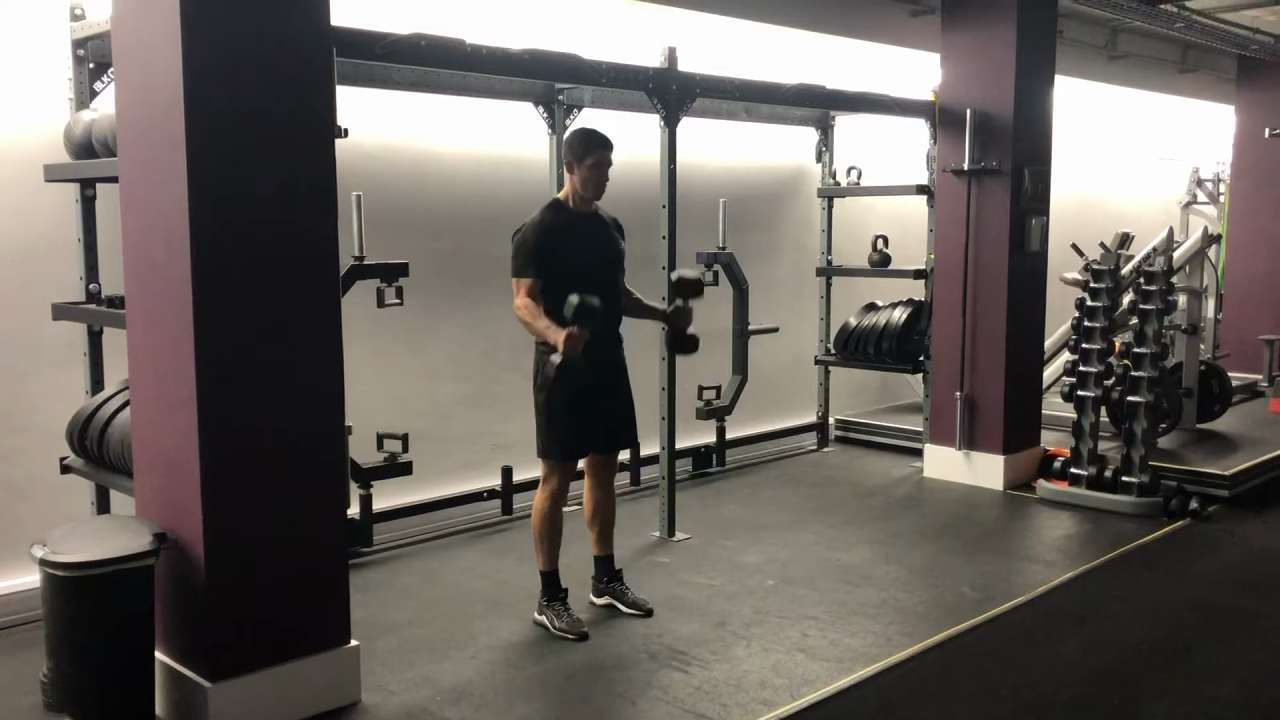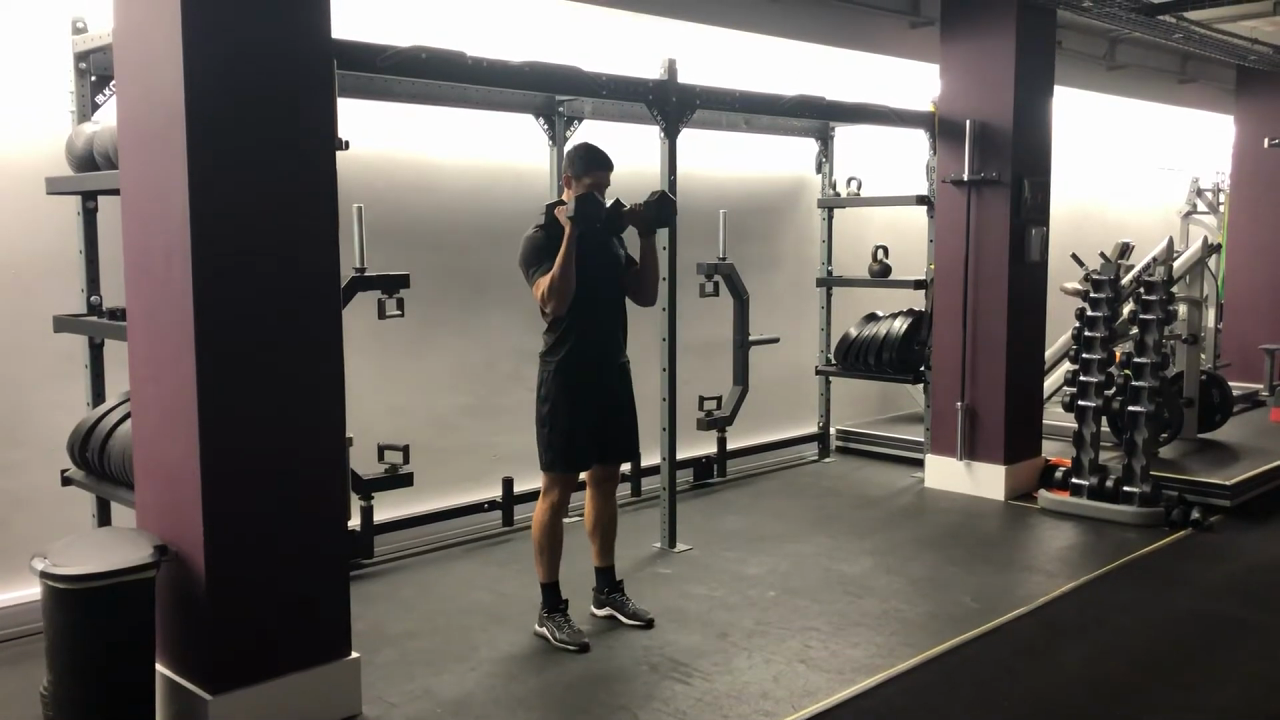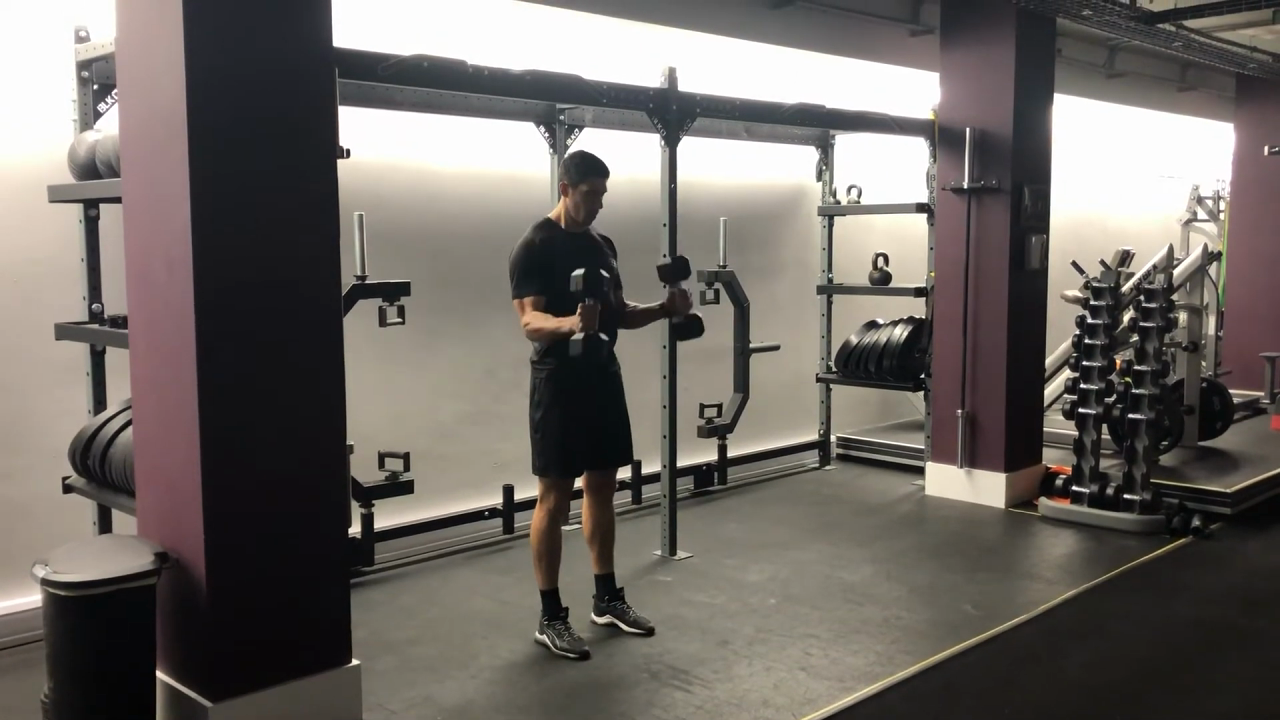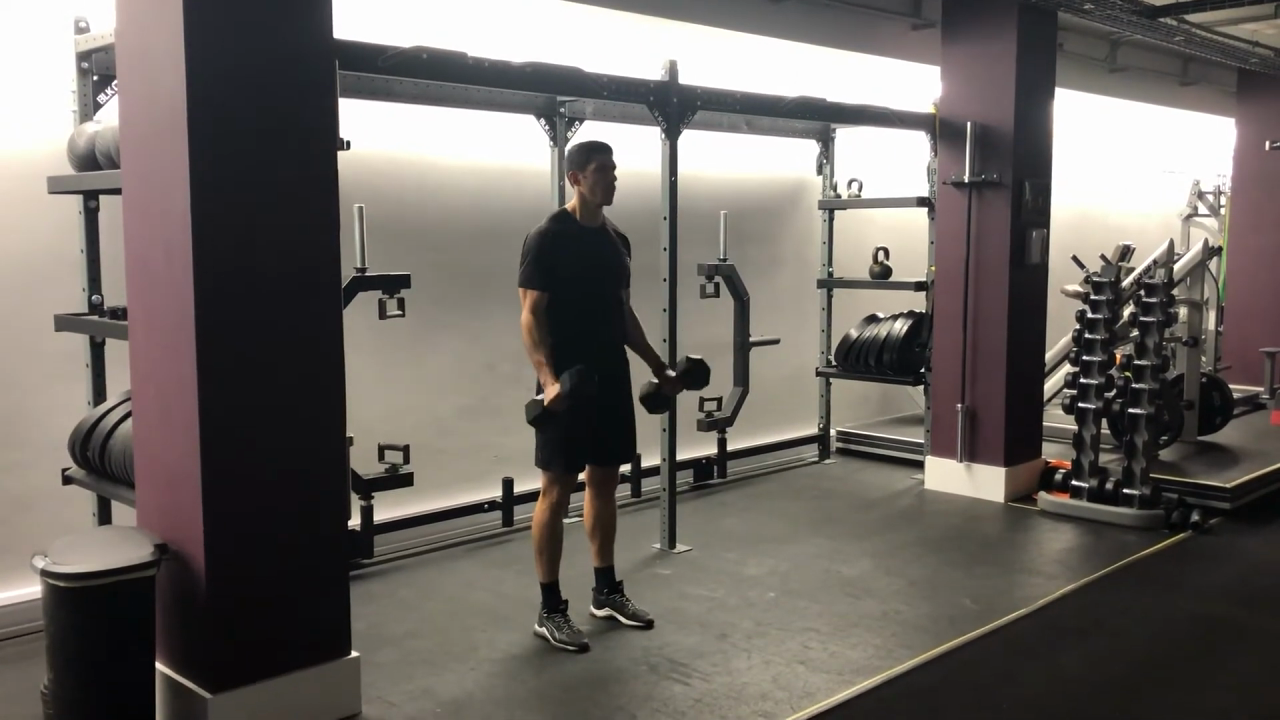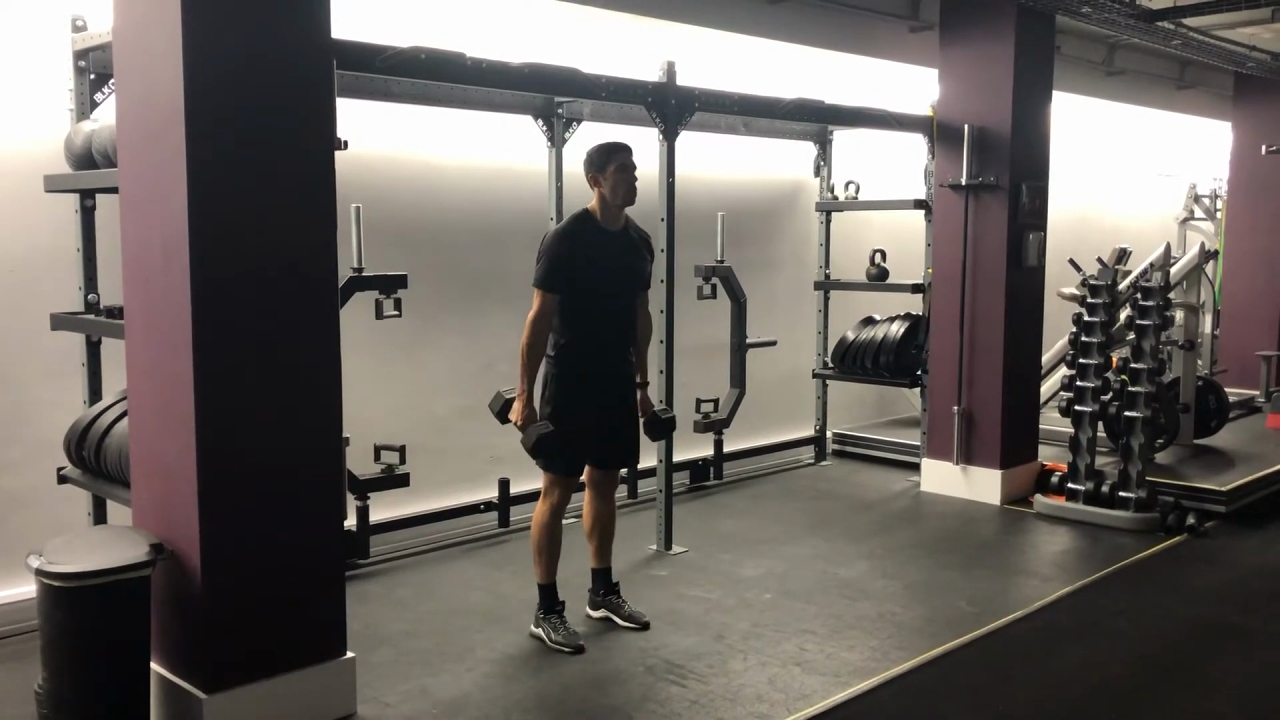
dt=1s
person 1, frame 1
left shoulder: (610, 226)
right shoulder: (541, 228)
right elbow: (523, 302)
left wrist: (662, 314)
right wrist: (556, 336)
left hip: (610, 363)
right hip: (566, 369)
left knee: (604, 471)
right knee: (557, 480)
left ankle: (606, 579)
right ankle: (550, 597)
person 1, frame 2
left shoulder: (609, 235)
right shoulder: (543, 238)
left elbow: (646, 295)
right elbow: (554, 302)
left wrist: (646, 237)
right wrist: (569, 234)
left hip: (612, 372)
right hip: (567, 377)
left knee: (605, 481)
right knee: (557, 491)
left ankle: (607, 590)
right ankle: (550, 609)
person 1, frame 3
left shoulder: (602, 244)
right shoulder: (535, 246)
left elbow: (618, 313)
right elbow: (530, 321)
left wrist: (664, 309)
right wrist: (569, 324)
left hip: (604, 378)
right hip: (559, 383)
left knee: (602, 488)
right knee: (555, 498)
left ankle: (607, 597)
right ankle: (551, 617)
person 1, frame 4
left shoulder: (616, 240)
right shoulder: (548, 238)
right elbow: (531, 316)
left wrist: (657, 366)
right wrist: (550, 378)
left hip: (613, 378)
left knee: (604, 482)
right knee: (557, 490)
left ankle: (606, 591)
right ankle: (550, 609)
person 1, frame 5
left shoulder: (640, 242)
right shoulder: (566, 239)
right elbow: (540, 317)
left wrist: (642, 382)
right wrist: (524, 394)
left hip: (618, 381)
right hip: (571, 381)
left knee: (604, 485)
right knee: (558, 492)
left ankle: (603, 592)
right ankle: (547, 610)
